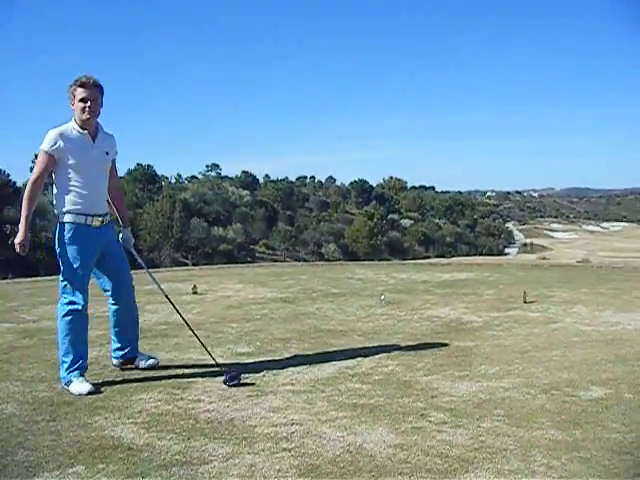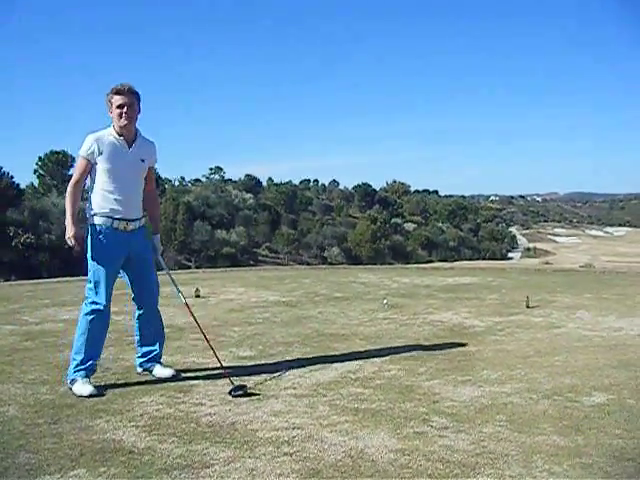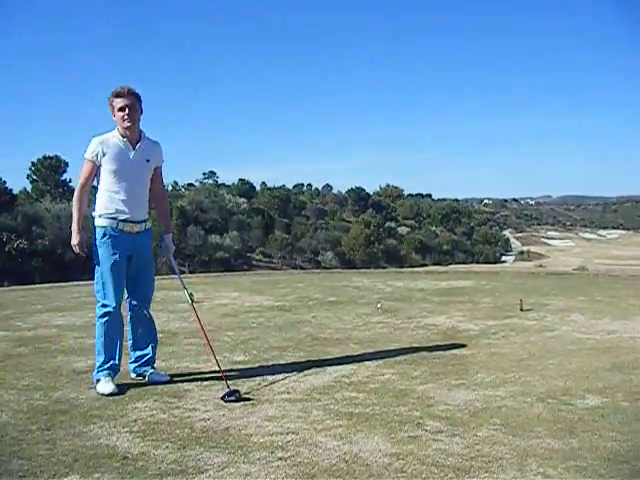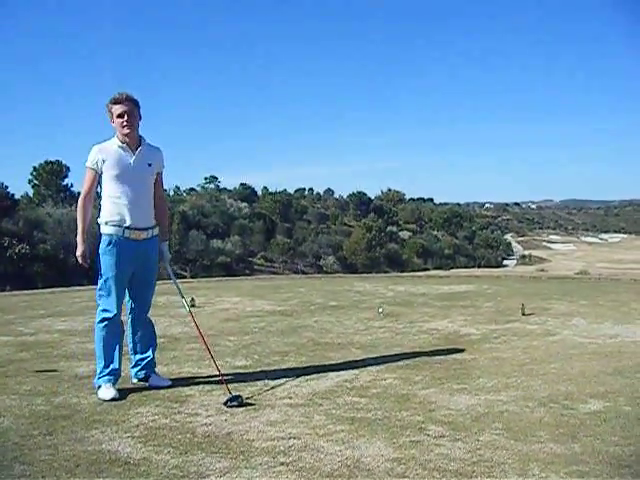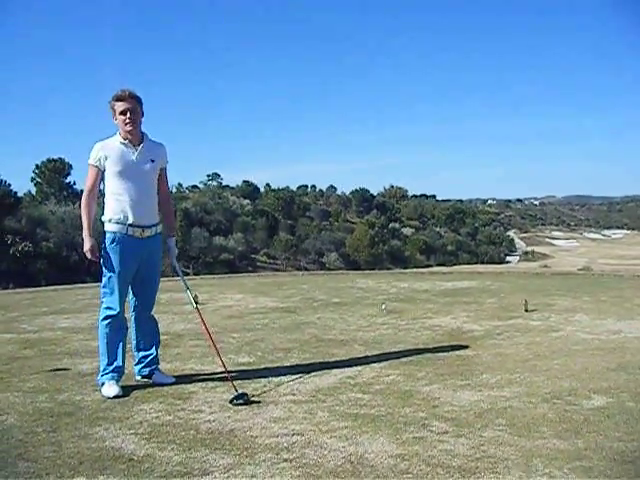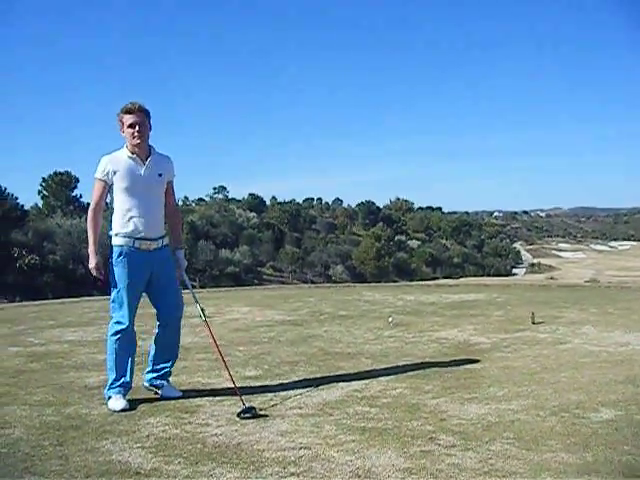
dt=0.3s
person 1, frame 1
left shoulder: (109, 141)
right shoulder: (58, 138)
right elbow: (35, 183)
left wrist: (125, 226)
right wrist: (24, 227)
left hip: (106, 228)
right hip: (75, 229)
left knee: (123, 293)
right knee: (74, 302)
left ankle: (126, 353)
right ankle: (72, 373)
person 1, frame 2
left shoulder: (148, 147)
right shoulder: (96, 142)
right elbow: (75, 185)
left wrist: (156, 233)
right wrist: (71, 223)
left hip: (137, 232)
right hip: (105, 231)
left knee: (148, 299)
right knee: (98, 303)
left ankle: (149, 359)
right ankle: (79, 372)
person 1, frame 3
left shoulder: (154, 148)
right shoulder: (100, 145)
left elbow: (158, 194)
right elbow: (82, 188)
left wrist: (167, 233)
right wrist: (76, 229)
left hip: (142, 233)
right hip: (110, 233)
left knee: (141, 304)
right knee: (109, 305)
left ankle: (142, 365)
right ankle: (104, 372)
person 1, frame 4
left shoulder: (155, 154)
right shoulder: (101, 152)
right elbow: (86, 198)
left wrist: (164, 240)
right wrist: (81, 240)
left hip: (148, 240)
right hip: (116, 239)
left knee: (140, 310)
right knee: (110, 311)
left ankle: (143, 369)
right ankle: (106, 378)
person 1, frame 5
left shoulder: (158, 150)
right shoulder: (103, 150)
right elbow: (89, 194)
left wrist: (171, 236)
right wrist: (87, 235)
left hip: (152, 237)
right hip: (119, 236)
left knee: (145, 307)
right knee: (112, 308)
left ankle: (147, 366)
right ankle: (109, 375)
person 1, frame 6
left shoulder: (165, 163)
right shoulder: (110, 163)
right elbow: (95, 209)
left wrist: (179, 249)
right wrist: (93, 252)
left hip: (160, 249)
right hip: (127, 250)
left knee: (171, 314)
right knee: (123, 322)
left ankle: (158, 376)
right ankle: (116, 389)
